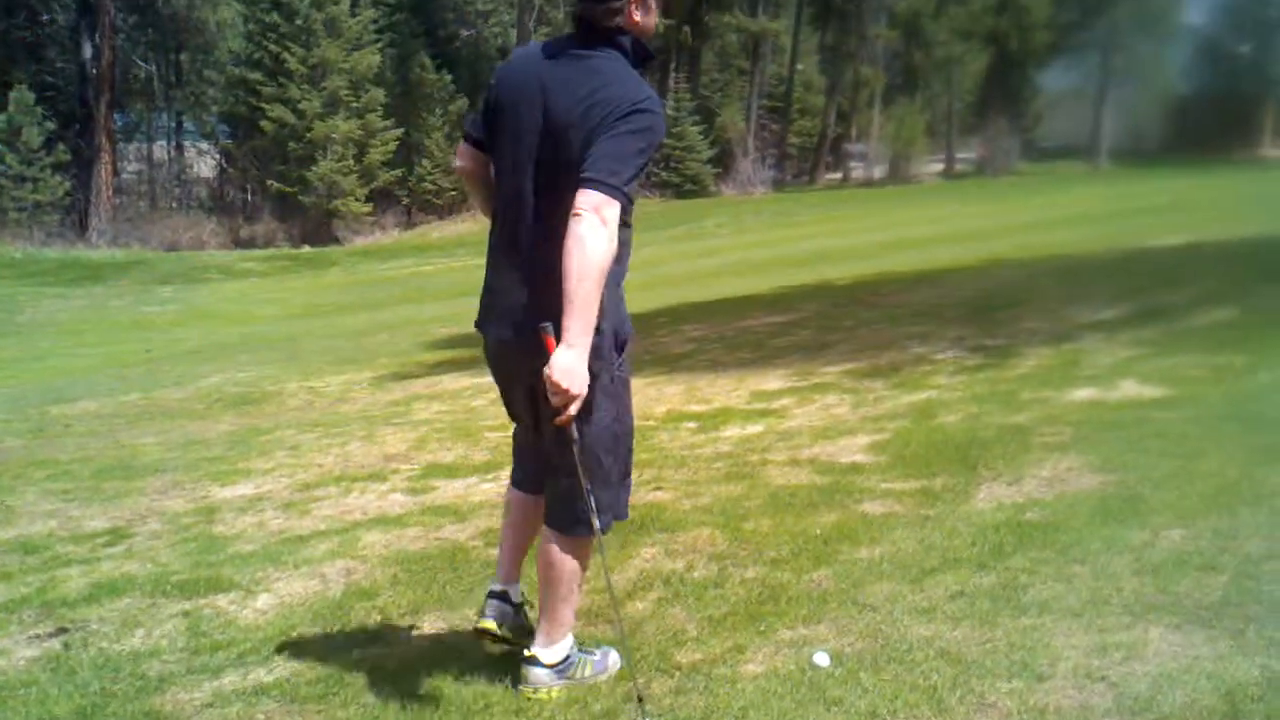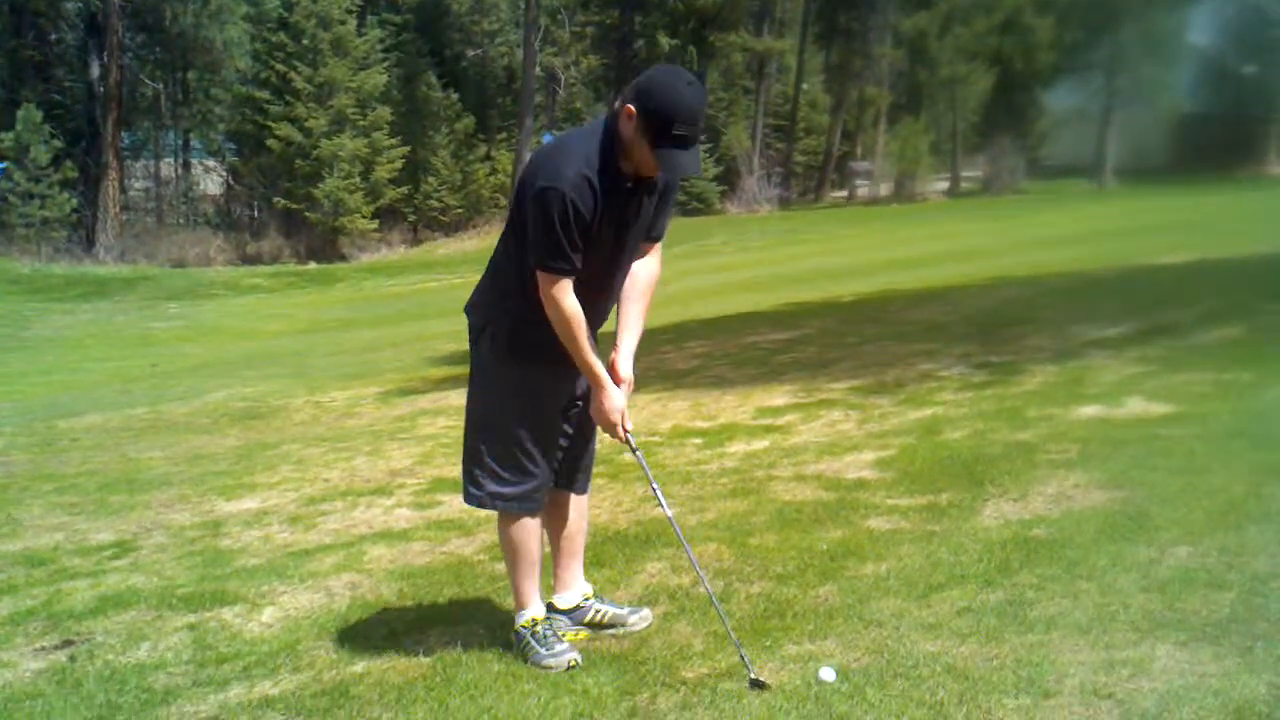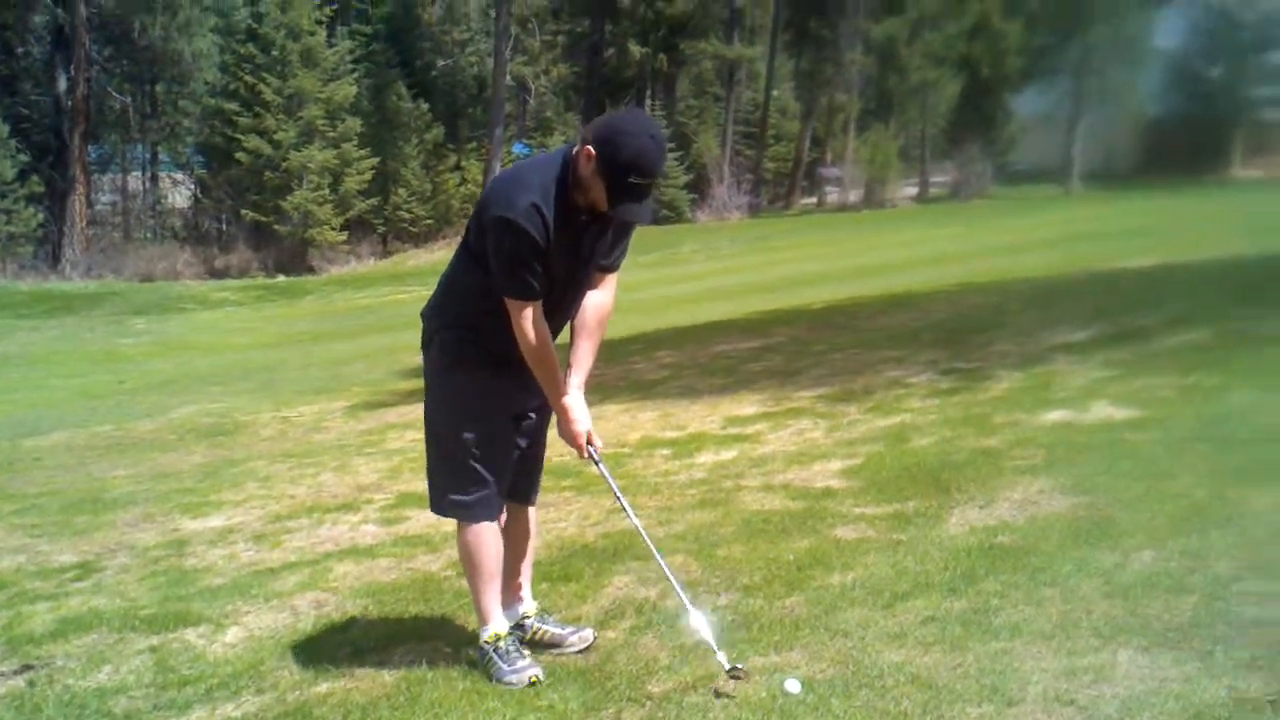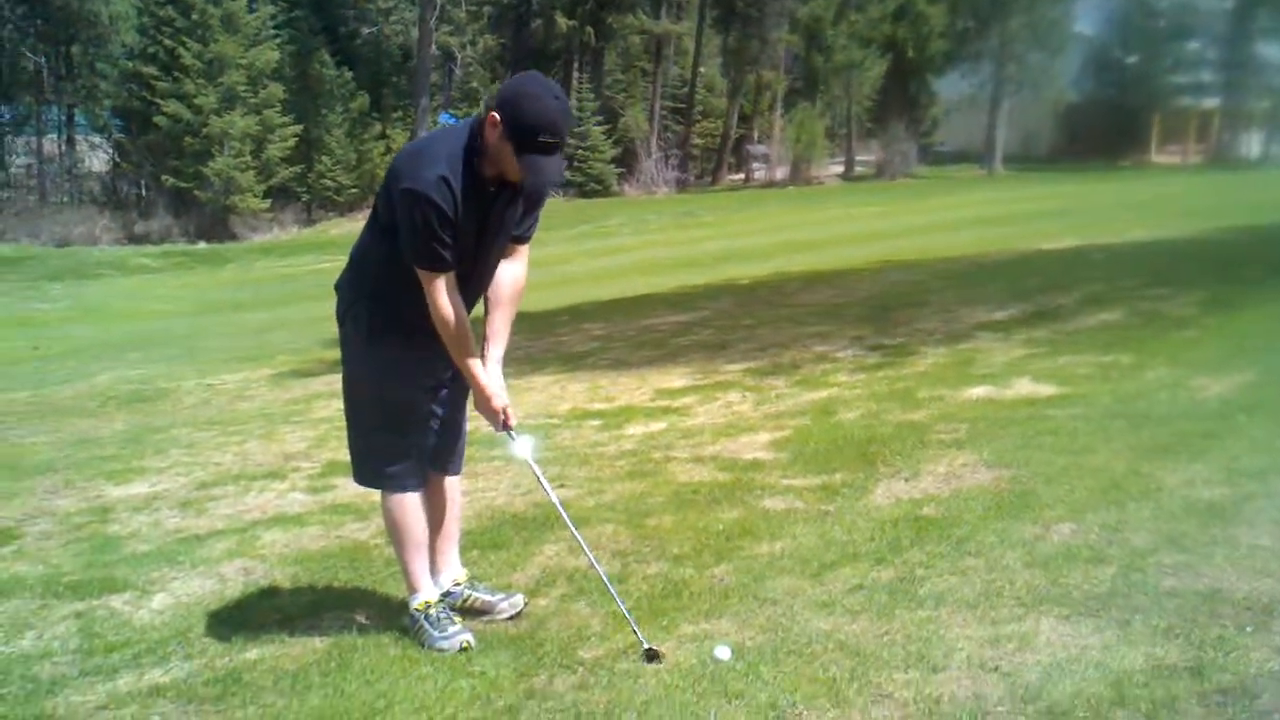
dt=1s
person 1, frame 1
left shoulder: (518, 68)
right shoulder: (634, 104)
left elbow: (469, 164)
right elbow: (590, 220)
right wrist: (575, 348)
left hip: (506, 318)
right hip: (572, 332)
left knee: (536, 462)
right knee: (580, 486)
left ankle: (505, 598)
right ankle: (548, 653)
person 1, frame 2
left shoulder: (660, 164)
right shoulder: (564, 176)
left elbow: (645, 256)
right elbow: (555, 291)
left wrist: (623, 352)
right wrist: (598, 384)
left hip: (574, 335)
right hip: (516, 339)
left knee: (570, 470)
right knee: (520, 475)
left ankle: (572, 598)
right ankle: (530, 617)
person 1, frame 3
left shoulder: (617, 194)
right shoulder: (520, 205)
left elbow: (599, 287)
right elbow: (525, 319)
left wrist: (576, 386)
right wrist: (563, 405)
left hip: (527, 353)
right hip: (468, 353)
left knee: (521, 487)
right knee: (478, 492)
left ankle: (521, 612)
right ankle: (493, 632)
person 1, frame 4
left shoulder: (530, 171)
right shoulder: (428, 177)
left elbow: (512, 260)
right elbow: (438, 291)
left wrist: (493, 360)
right wrist: (478, 381)
left hip: (446, 325)
right hip: (385, 324)
left knee: (445, 454)
right knee: (403, 461)
left ankle: (449, 579)
right ankle: (423, 599)
